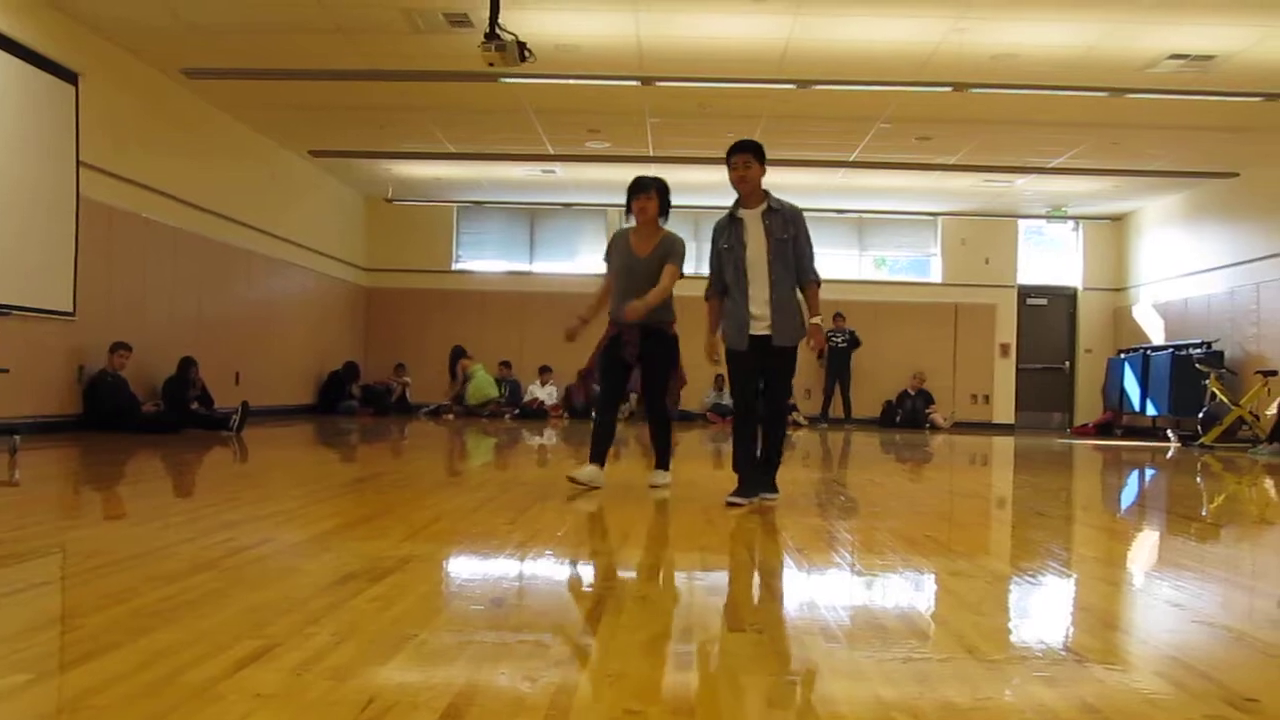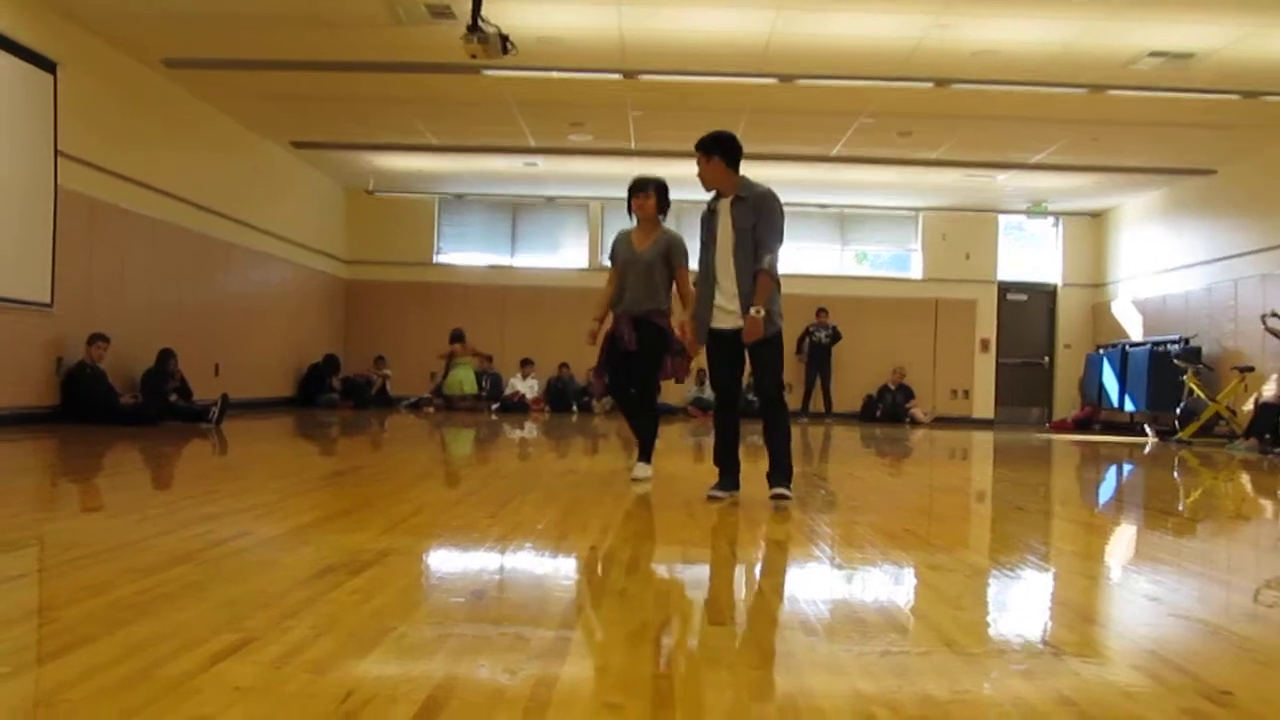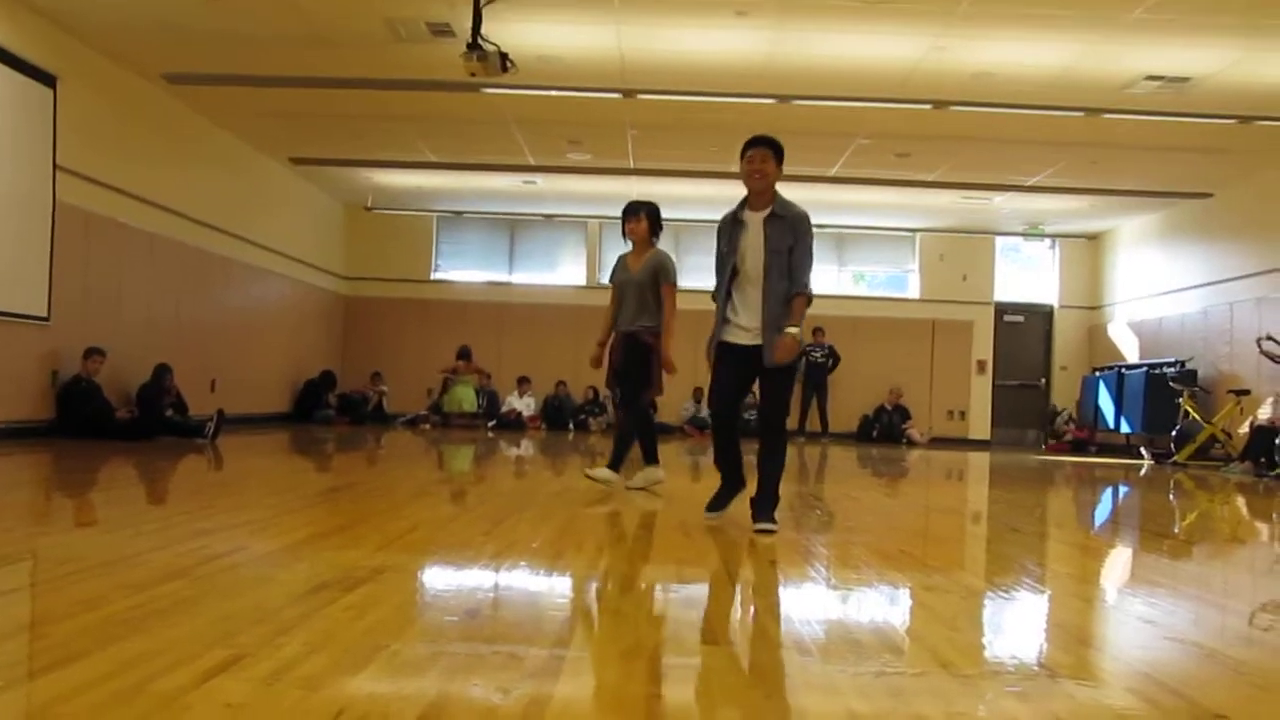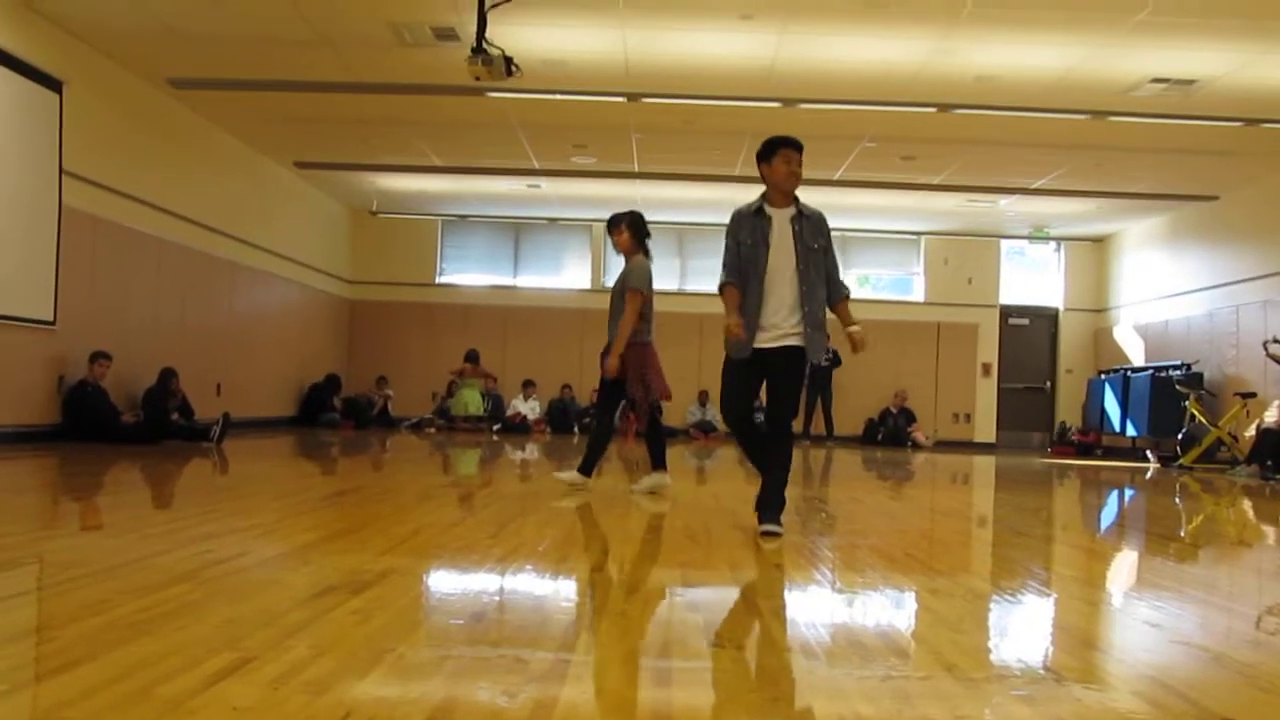
dt=0.5s
person 1, frame 1
left shoulder: (789, 217)
right shoulder: (723, 228)
left elbow: (806, 273)
right elbow: (716, 287)
left wrist: (814, 317)
right wrist: (711, 332)
left hip: (782, 330)
right hip: (740, 333)
left knee: (777, 406)
right knee: (745, 407)
left ankle: (767, 476)
right ankle: (747, 481)
person 1, frame 2
left shoulder: (763, 200)
right shoulder: (710, 213)
left elbow: (767, 260)
left wrist: (757, 311)
right wrist: (694, 320)
left hip: (760, 321)
right hip: (719, 324)
left knee: (770, 395)
right knee: (725, 400)
left ankle: (780, 477)
right ankle: (727, 476)
person 1, frame 3
left shoulder: (796, 220)
right shoulder: (728, 224)
left elbow: (801, 284)
left wrist: (792, 330)
right wrist: (715, 336)
left hip: (776, 342)
right hip: (733, 339)
left knee: (772, 424)
right knee: (721, 412)
left ankle: (765, 507)
right ankle: (730, 481)
person 1, frame 4
left shoulder: (814, 222)
right shoulder: (742, 219)
left elbow: (831, 281)
right elbow: (730, 275)
left wrist: (850, 325)
right wrist: (731, 314)
left hip: (792, 341)
right hip: (748, 341)
left knee: (780, 425)
right knee: (735, 414)
left ankle: (771, 509)
right ankle: (771, 474)
person 2, frame 1
left shoulder: (673, 244)
right shoulder: (619, 240)
left elbow: (666, 285)
left wrist: (643, 304)
right wrist: (583, 319)
left hip: (656, 333)
right hip: (620, 331)
left knee: (653, 403)
right knee: (607, 398)
left ankle: (662, 467)
right ankle: (595, 467)
person 2, frame 2
left shoulder: (670, 241)
right shoulder: (621, 240)
left elbow: (683, 288)
right elbow: (611, 283)
left wrist: (689, 324)
right wrist: (598, 318)
left hip: (652, 324)
right hip: (622, 324)
left knee: (645, 391)
right knee: (617, 388)
left ankle: (645, 460)
right ankle: (644, 441)
person 2, frame 3
left shoulder: (661, 261)
right shoulder: (622, 261)
left elbow: (669, 308)
left wrist: (666, 348)
right wrist: (601, 343)
left hip: (645, 341)
right hip: (623, 340)
left knee: (629, 404)
right knee: (637, 405)
left ankle: (613, 468)
right ankle: (652, 467)
person 2, frame 4
left shoulder: (637, 266)
right shoulder: (633, 267)
left elbow: (630, 315)
left wrist: (614, 354)
right wrist: (613, 353)
left hip: (630, 351)
right hip: (634, 351)
left knee: (605, 411)
right knee: (646, 413)
left ankle: (584, 472)
right ankle: (659, 471)
